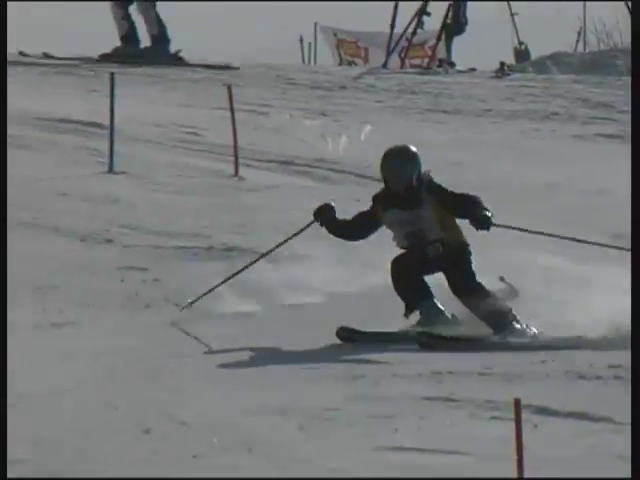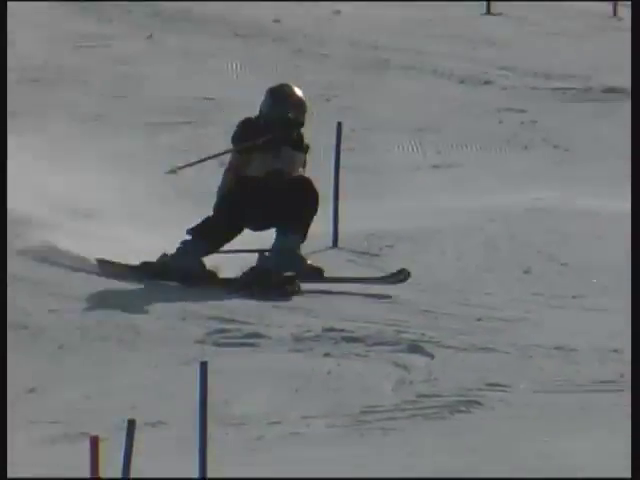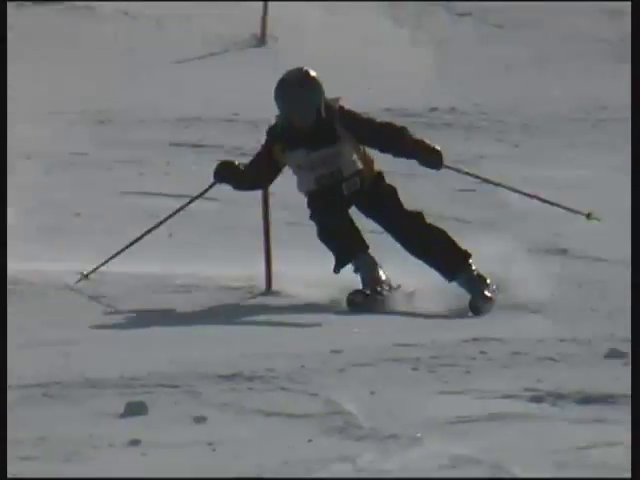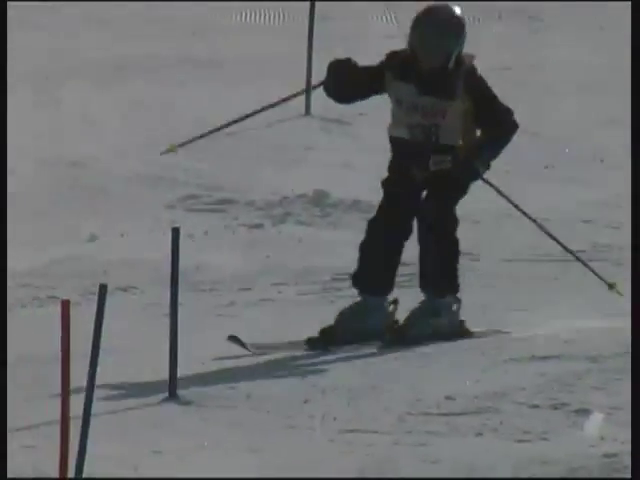
dt=1s
person 1, frame 1
left shoulder: (430, 192)
right shoulder: (384, 202)
left elbow: (464, 203)
right elbow: (359, 229)
left wrist: (480, 214)
right wrist: (331, 222)
left hip: (450, 247)
right hip: (420, 251)
left knee: (464, 285)
right knee: (401, 270)
left ankle: (509, 324)
right ankle: (435, 318)
person 1, frame 2
left shoulder: (298, 146)
right shoulder: (252, 128)
right elbow: (240, 142)
right wrist: (273, 136)
left hip: (272, 206)
right hip: (241, 195)
left knee: (305, 190)
left ankle: (280, 258)
right ankle: (183, 258)
person 1, frame 3
left shoulder: (338, 120)
right shoulder: (281, 139)
left elbow: (382, 133)
right elbow: (257, 175)
left wrist: (422, 149)
right wrist: (231, 173)
left hip: (361, 181)
right hip: (323, 192)
left knee: (406, 227)
right knee: (327, 217)
left ankle: (470, 277)
right ankle: (372, 275)
person 1, frame 4
left shoulder: (465, 81)
right shoulder: (398, 68)
left elbow: (505, 123)
right elbow: (349, 89)
left wrist: (481, 158)
right wrist: (340, 76)
left hip: (451, 162)
right hip: (409, 158)
left knee: (434, 217)
right knee: (388, 225)
left ankle: (441, 306)
right ankle: (370, 307)
